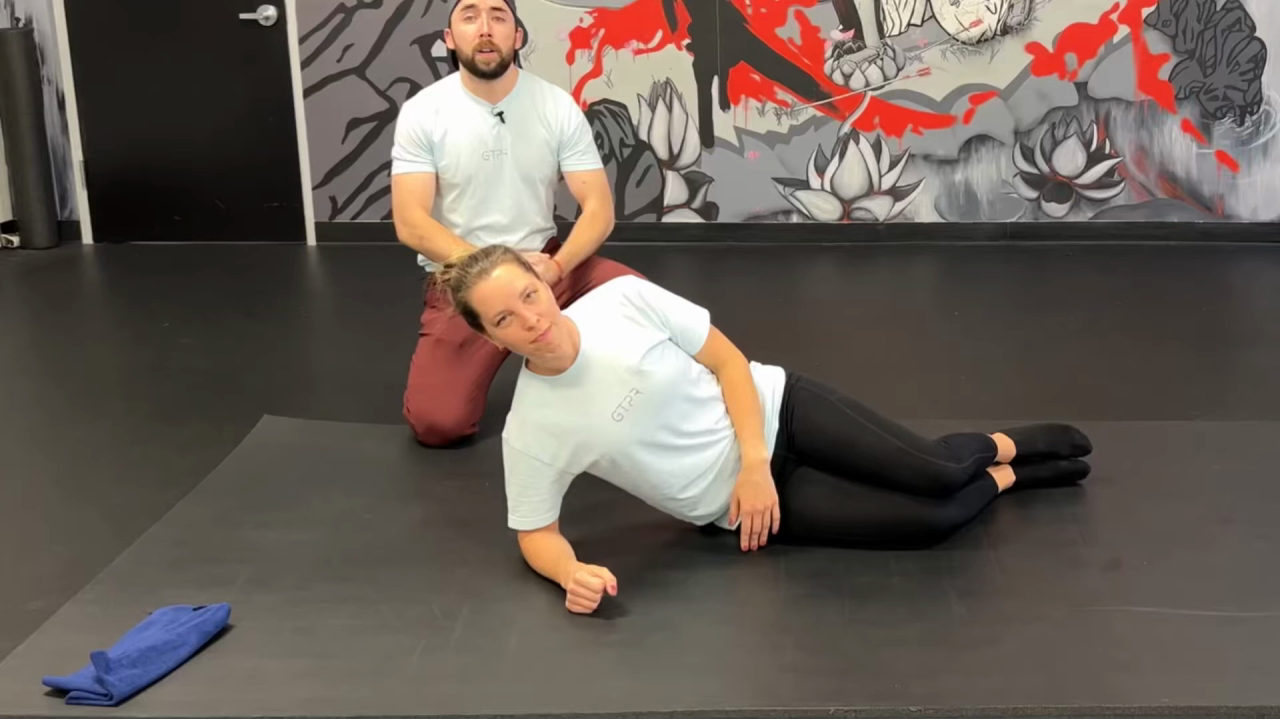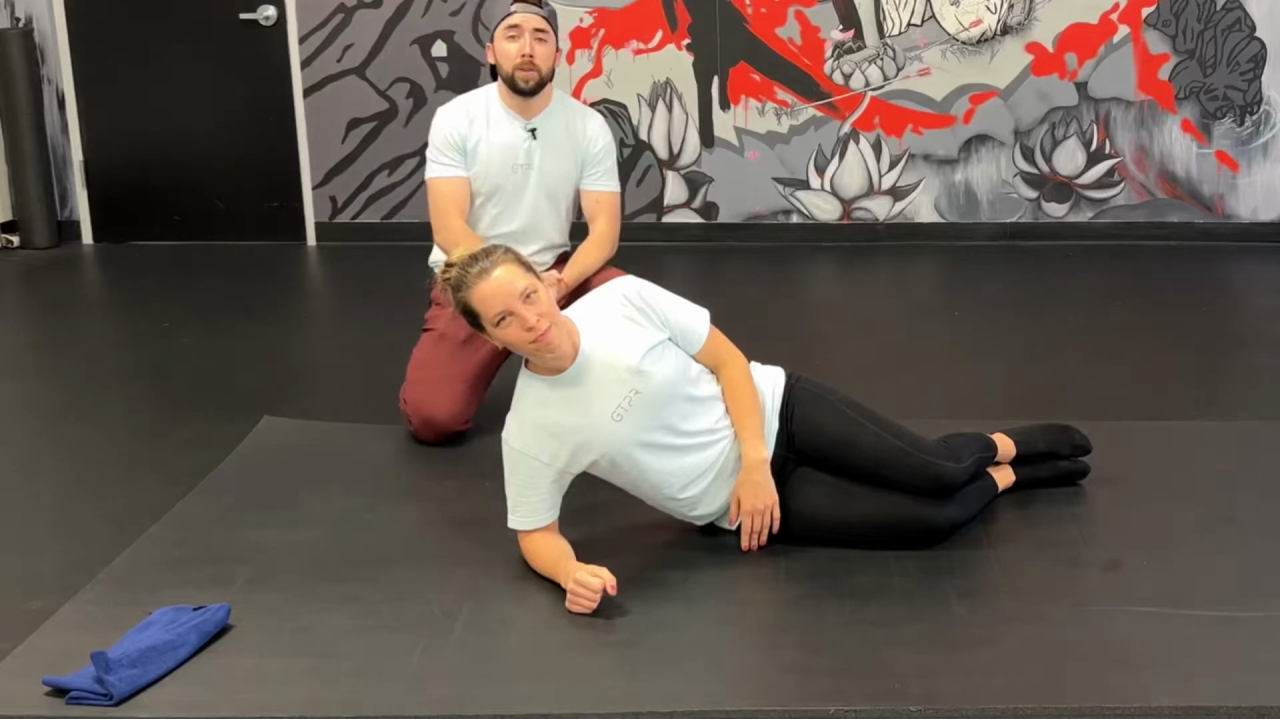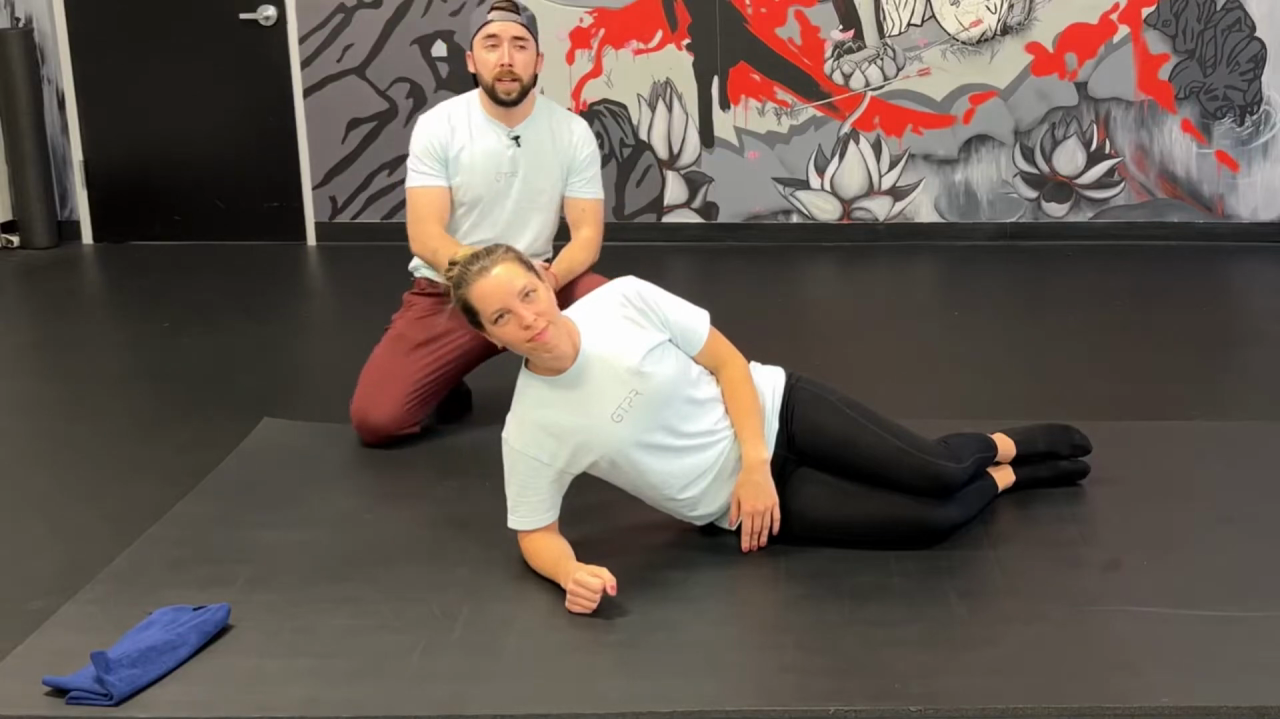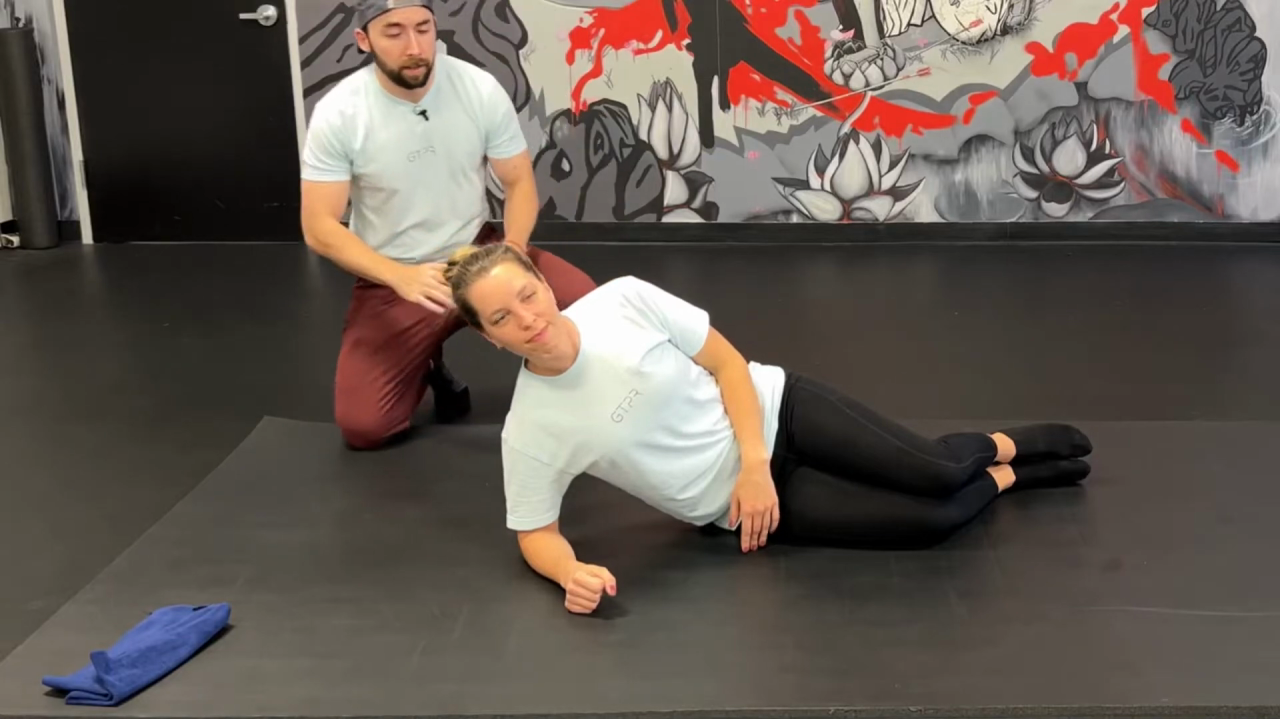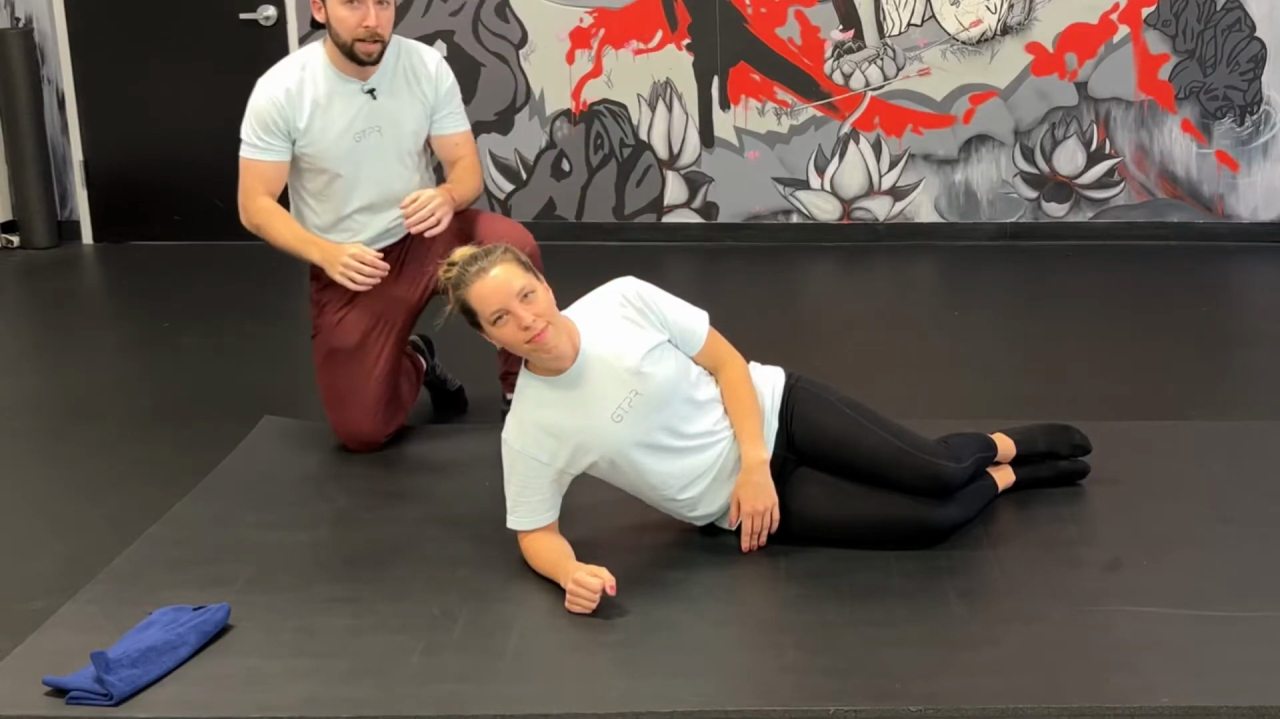
dt=0.4s
person 1, frame 1
left shoulder: (625, 298)
right shoulder: (530, 431)
left elbow: (729, 362)
right elbow: (536, 533)
left wrist: (754, 461)
right wrist: (571, 573)
left hip: (772, 408)
right hip: (731, 498)
left knee: (937, 471)
right knee: (930, 522)
left ankle: (1005, 446)
right ankle: (1006, 478)
person 1, frame 2
left shoulder: (625, 298)
right shoulder: (529, 431)
left elbow: (730, 363)
right elbow: (536, 533)
left wrist: (755, 462)
right wrist: (571, 574)
left hip: (771, 410)
right hip: (729, 498)
left knee: (937, 475)
right knee: (931, 524)
left ankle: (1005, 444)
right ankle: (1006, 479)
person 1, frame 3
left shoulder: (625, 298)
right shoulder: (529, 431)
left elbow: (729, 363)
right elbow: (535, 533)
left wrist: (754, 462)
right wrist: (570, 572)
left hip: (772, 409)
right hip: (726, 497)
left knee: (936, 472)
right knee: (929, 522)
left ankle: (1005, 444)
right ankle: (1004, 479)
person 1, frame 4
left shoulder: (623, 299)
right shoulder: (527, 433)
left elbow: (728, 364)
right elbow: (534, 534)
left wrist: (754, 462)
right wrist: (570, 574)
left hip: (770, 412)
right hip: (728, 497)
left knee: (936, 474)
right knee: (930, 524)
left ankle: (1006, 445)
right ankle: (1005, 479)
person 1, frame 5
left shoulder: (624, 298)
right shoulder: (529, 431)
left elbow: (729, 364)
right elbow: (535, 533)
left wrist: (754, 463)
right wrist: (570, 573)
left hip: (771, 409)
right hip: (730, 499)
left knee: (936, 470)
right knee: (929, 522)
left ankle: (1005, 445)
right ankle: (1005, 479)
person 2, frame 1
left shoulder: (558, 106)
right shoulder: (422, 112)
left elbow: (599, 208)
right elbow: (411, 224)
left wrist: (558, 268)
left hip: (542, 260)
right knee: (438, 423)
right ankle: (458, 363)
person 2, frame 2
left shoulder: (590, 128)
right shoulder: (455, 119)
left elbow: (604, 230)
right elbow: (450, 231)
left wrist: (560, 286)
left hip: (551, 273)
right knee: (433, 416)
right ankle: (466, 366)
person 2, frame 3
left shoulder: (573, 132)
right shoulder: (436, 127)
left elbow: (587, 234)
right elbow: (426, 238)
left wrist: (545, 283)
right hip: (445, 292)
right knee: (376, 420)
right ankle: (448, 372)
person 2, frame 4
left shoulder: (480, 88)
right shoulder: (337, 115)
left elbow: (520, 183)
right elbow: (319, 225)
left wrist: (514, 250)
right wrist: (399, 277)
right hip: (395, 281)
right knee: (364, 428)
right ankle: (423, 367)
person 2, frame 5
left shoulder: (427, 68)
right shoulder: (279, 91)
left elbow: (468, 169)
right elbow: (255, 207)
left wrist: (446, 197)
right wrist: (326, 253)
left hip: (427, 236)
right hip: (347, 267)
left knee: (513, 247)
right knee: (363, 432)
right ankle: (415, 364)
